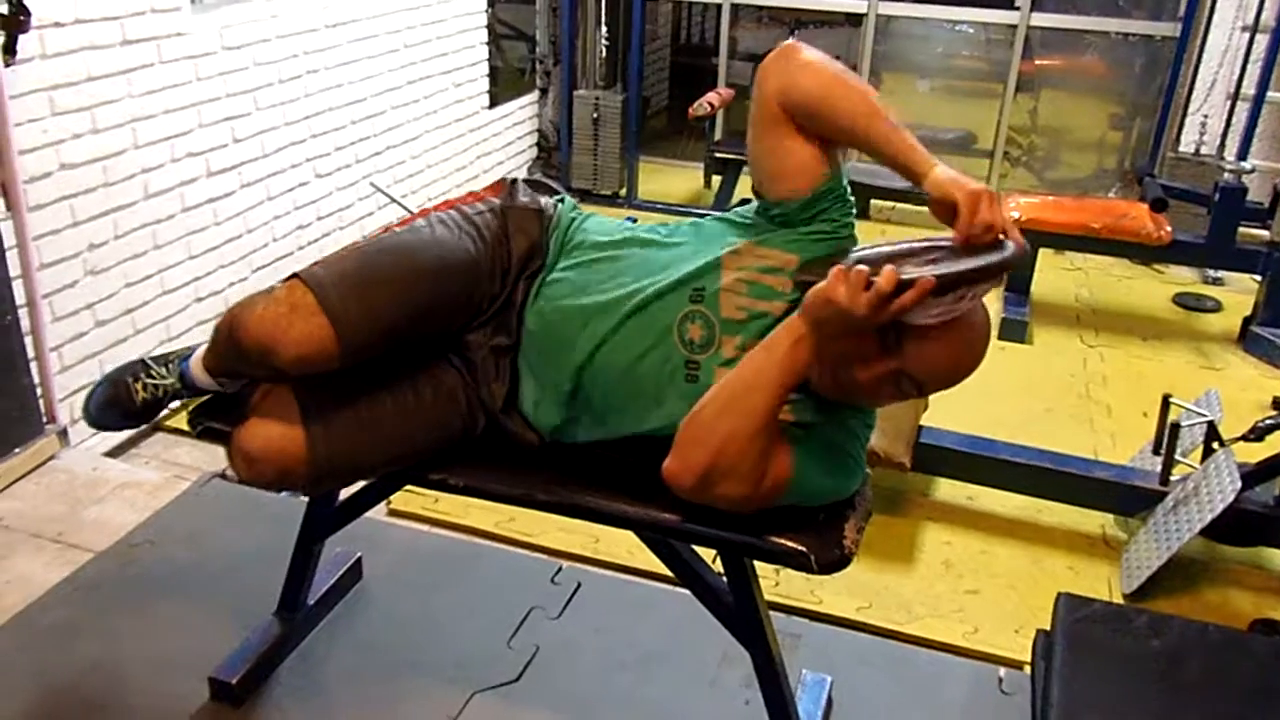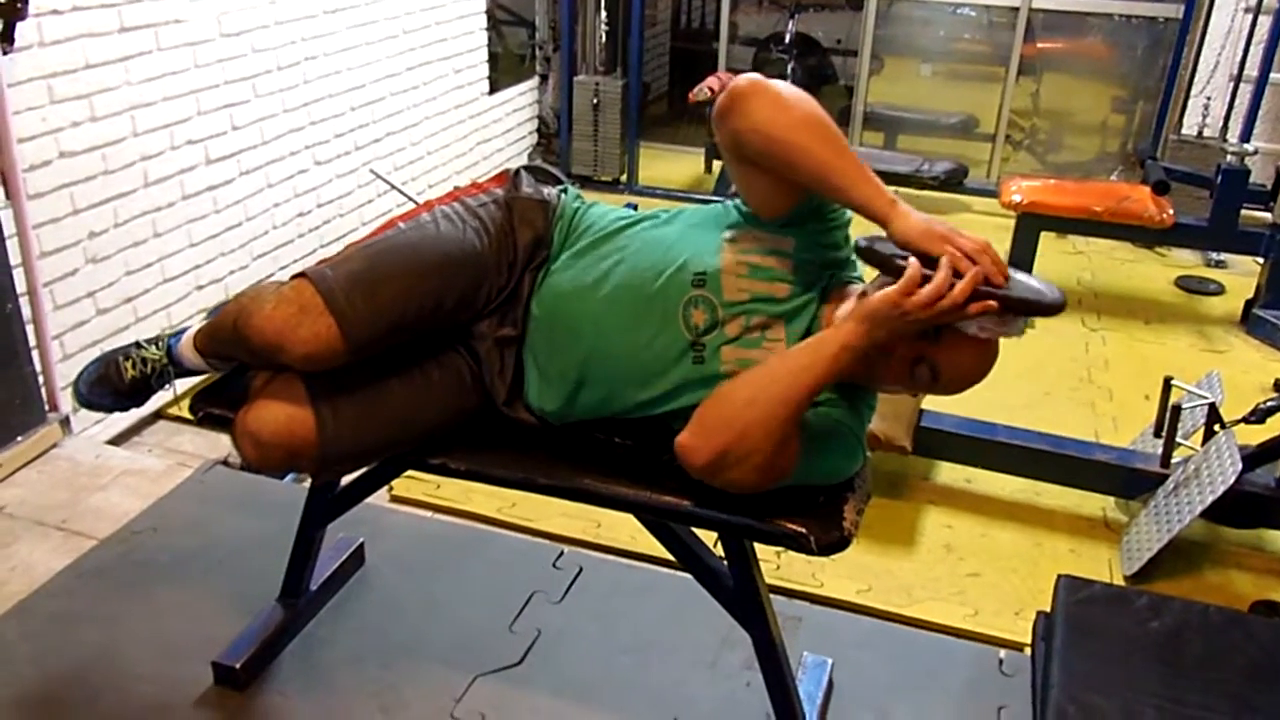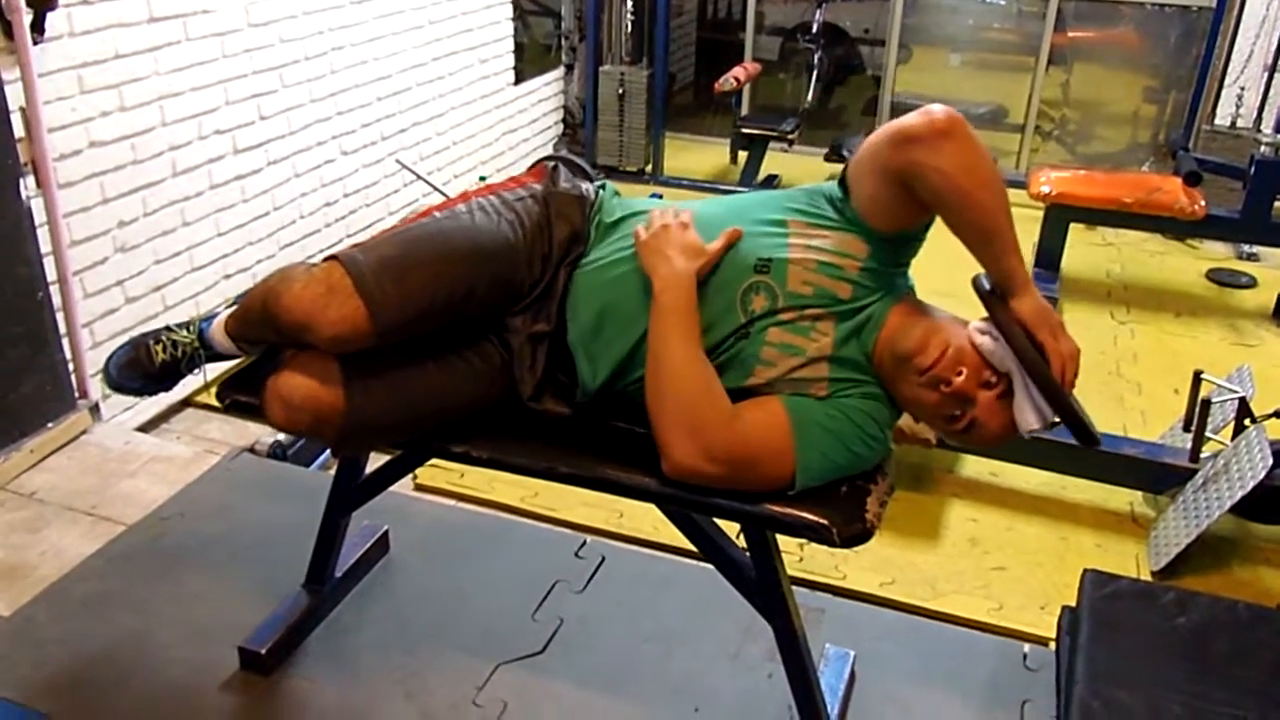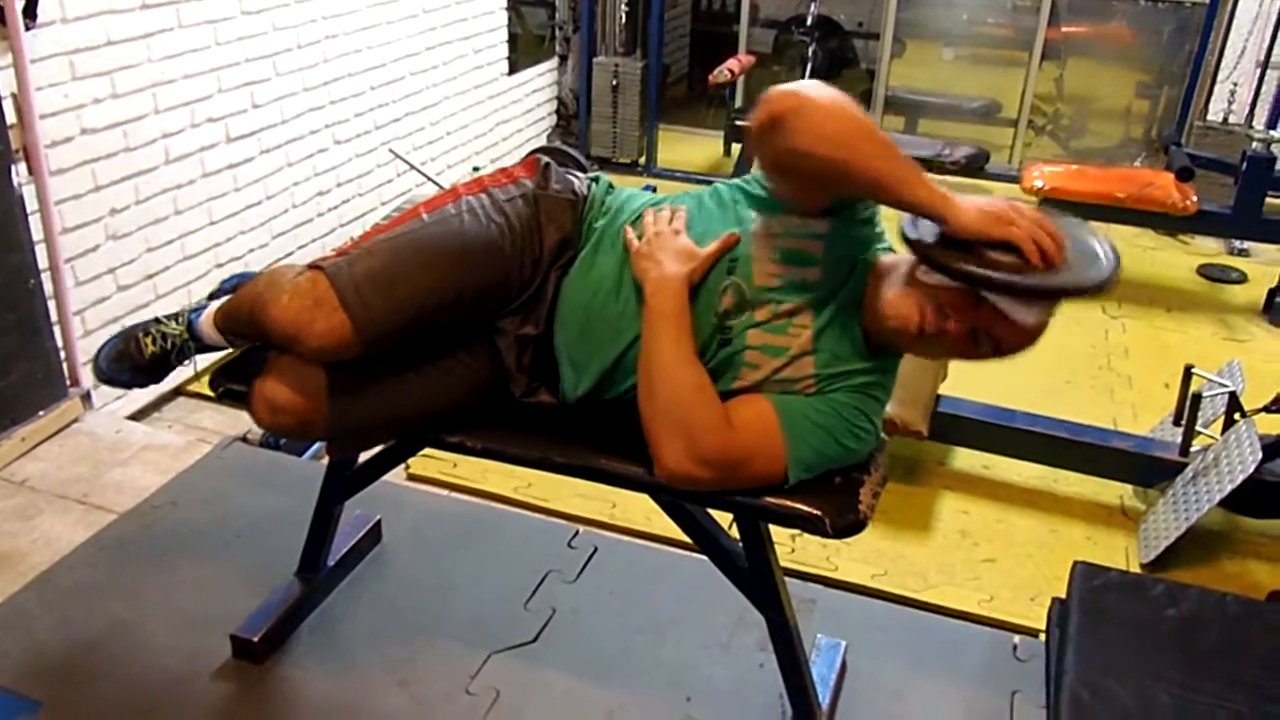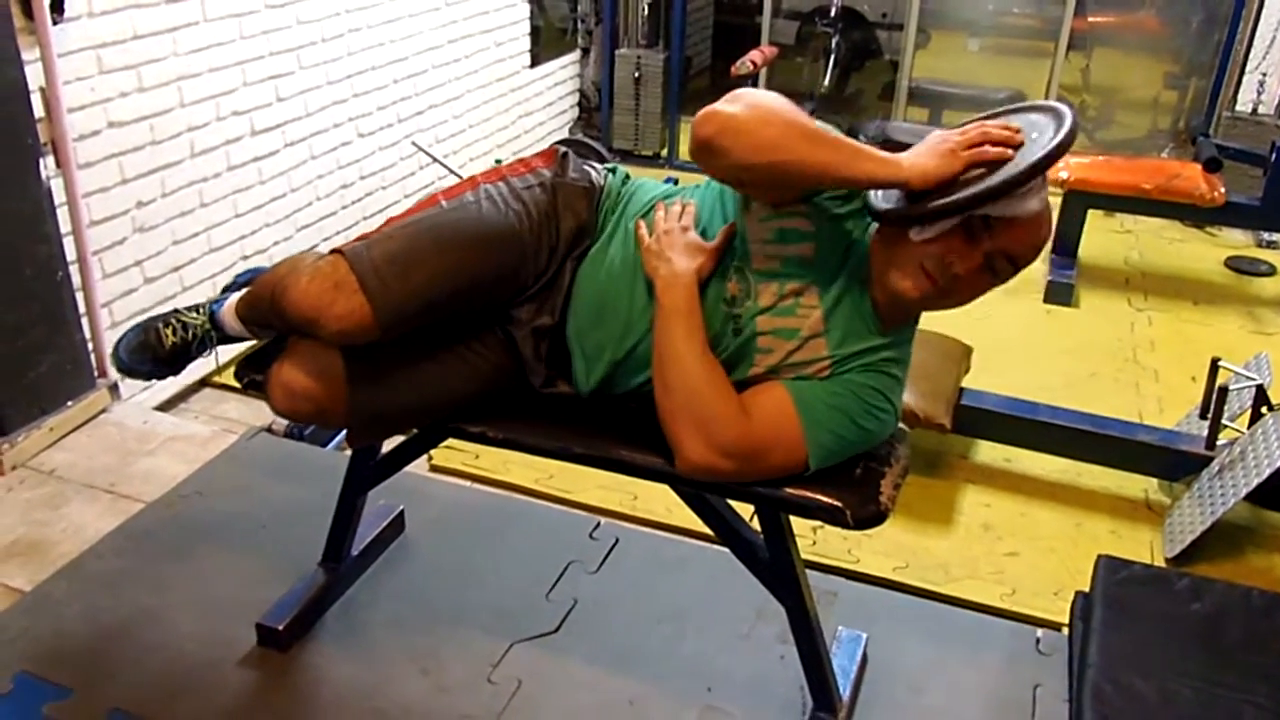
dt=1s
person 1, frame 1
left shoulder: (829, 447)
right shoulder: (821, 242)
left elbow: (696, 469)
right elbow: (789, 71)
left wrist: (814, 334)
right wrist: (927, 170)
left hip: (502, 383)
left knee: (266, 452)
right knee: (282, 330)
left ankle: (243, 377)
right ankle: (208, 366)
person 1, frame 2
left shoulder: (829, 433)
right shoulder: (820, 236)
left elbow: (709, 454)
right elbow: (746, 103)
left wrist: (851, 339)
right wrist: (899, 216)
left hip: (508, 374)
left knee: (270, 435)
right knee: (292, 328)
left ankle: (235, 376)
right ankle: (195, 347)
person 1, frame 3
left shoulder: (852, 425)
right shoulder: (877, 242)
left elbow: (693, 449)
right elbow: (930, 134)
left wrist: (674, 281)
right wrist: (1021, 292)
left hip: (543, 362)
left knee: (297, 402)
right knee: (324, 308)
left ankle: (259, 357)
right ankle: (227, 329)
person 1, frame 4
left shoulder: (846, 413)
right shoulder: (842, 219)
left elbow: (688, 457)
right elbow: (786, 110)
left wrist: (666, 286)
right wrist: (951, 208)
left hip: (528, 361)
left knee: (286, 406)
right knee: (309, 324)
left ankle: (273, 313)
right ankle: (220, 319)
person 1, frame 5
left shoulder: (866, 390)
right shoulder: (844, 196)
left elbow: (709, 448)
right elbow: (719, 130)
left wrist: (676, 280)
right wrist: (906, 166)
left hip: (544, 352)
left knee: (301, 393)
right knee: (329, 301)
left ankle: (278, 306)
right ankle: (239, 309)
